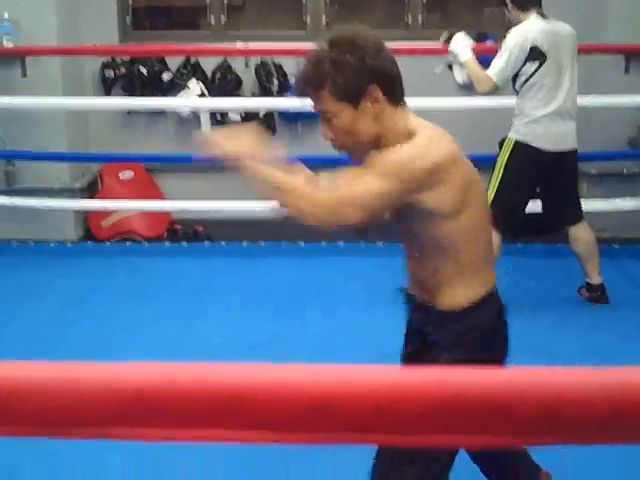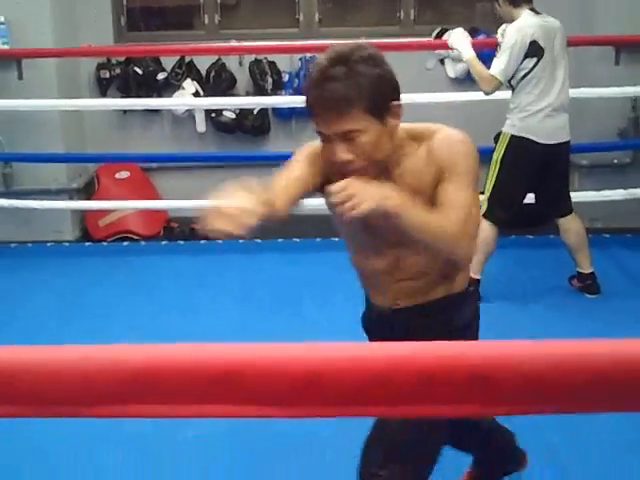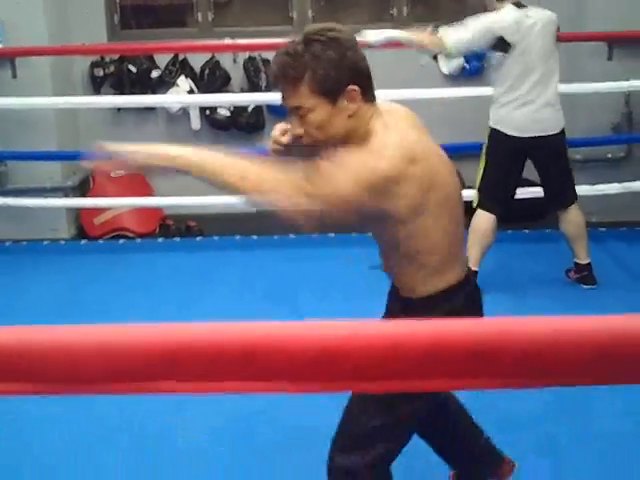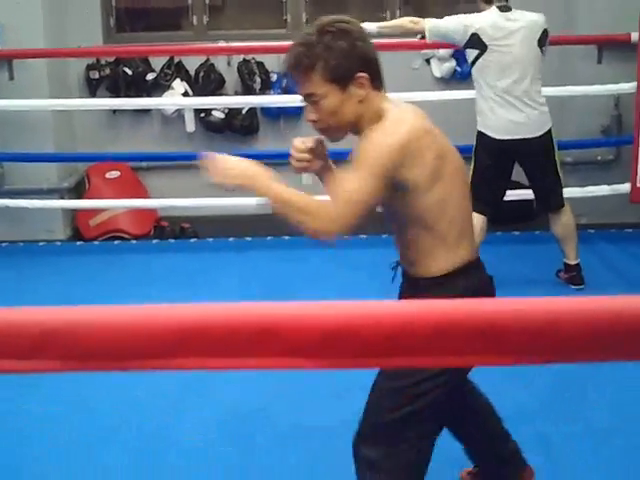
dt=0.2s
person 1, frame 1
left shoulder: (426, 156)
right shoulder: (386, 151)
left elbow: (329, 211)
right elbow: (355, 210)
left wrist: (251, 157)
right wrist: (310, 186)
left hip: (458, 333)
right hip: (433, 318)
person 1, frame 2
left shoulder: (447, 147)
right shoulder: (323, 157)
left elbow: (459, 247)
right elbow: (270, 201)
left wrist: (391, 201)
right wrist: (240, 206)
left hip: (443, 320)
right hip: (383, 319)
right knee: (439, 414)
person 1, frame 3
left shoulder: (389, 159)
right shoulder: (390, 118)
left elbow: (283, 191)
left wrist: (166, 154)
right wrist: (304, 150)
left hip: (440, 316)
right hip: (423, 303)
right knee: (421, 395)
person 1, frame 4
left shoulder: (395, 136)
right shoulder: (391, 122)
left elbow: (328, 222)
left wrist: (252, 176)
right wrist: (324, 167)
left hip: (446, 299)
right hip: (445, 288)
right knee: (446, 388)
person 2, frame 1
left shoulder: (521, 36)
right shoulder: (567, 32)
left elbow: (485, 84)
left wrist: (463, 52)
left hip: (529, 141)
right hip: (565, 141)
left knee: (495, 218)
right knee: (573, 219)
right ankle: (596, 286)
person 2, frame 2
left shoulder: (518, 30)
right shoulder: (555, 26)
left elbow: (489, 84)
left wrist: (464, 48)
left hip: (524, 134)
right hip: (558, 135)
left knee: (492, 212)
right knee: (563, 210)
left ankle: (471, 282)
right ankle: (587, 276)
person 2, frame 3
left shoulder: (491, 23)
left elbow: (439, 43)
left hip: (509, 129)
right hip: (549, 126)
left knee: (488, 205)
right knee: (565, 200)
right ankle: (584, 268)
person 2, frame 4
left shoulder: (472, 25)
left elbow: (415, 25)
left wrist: (374, 26)
left hip: (495, 132)
right hip: (536, 129)
left knee: (480, 207)
right knee: (556, 203)
right ankle: (573, 269)
